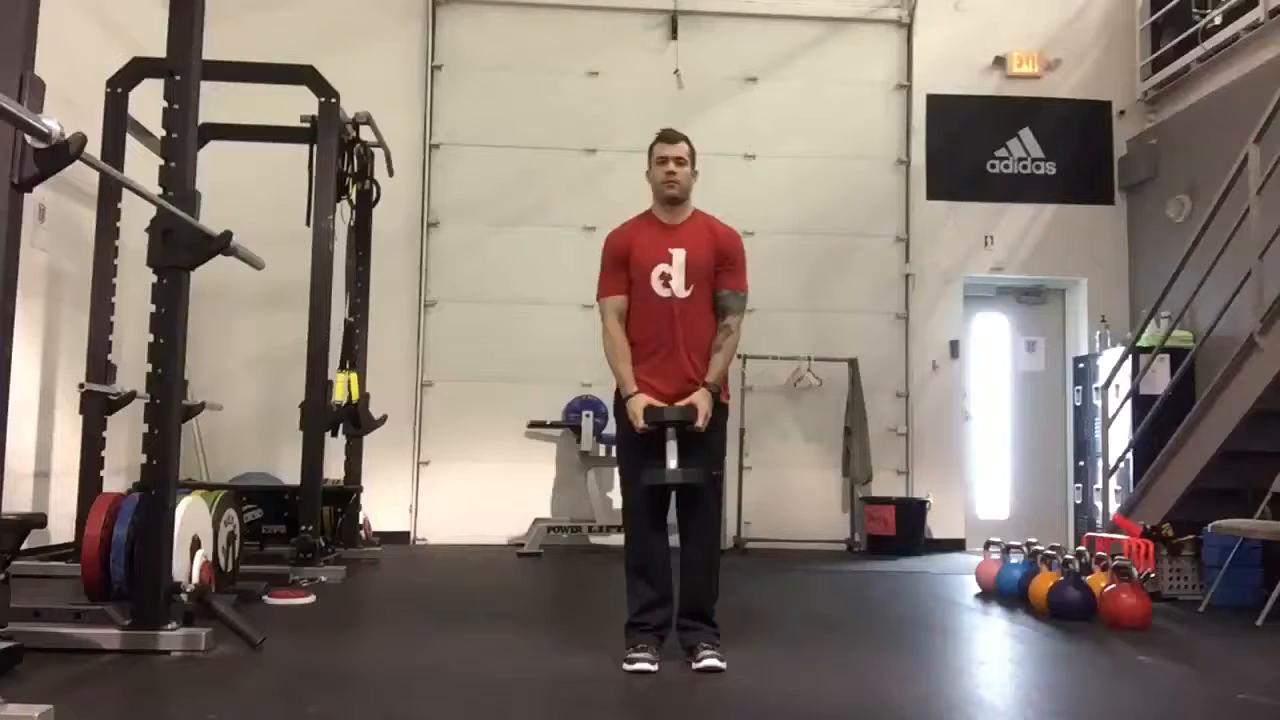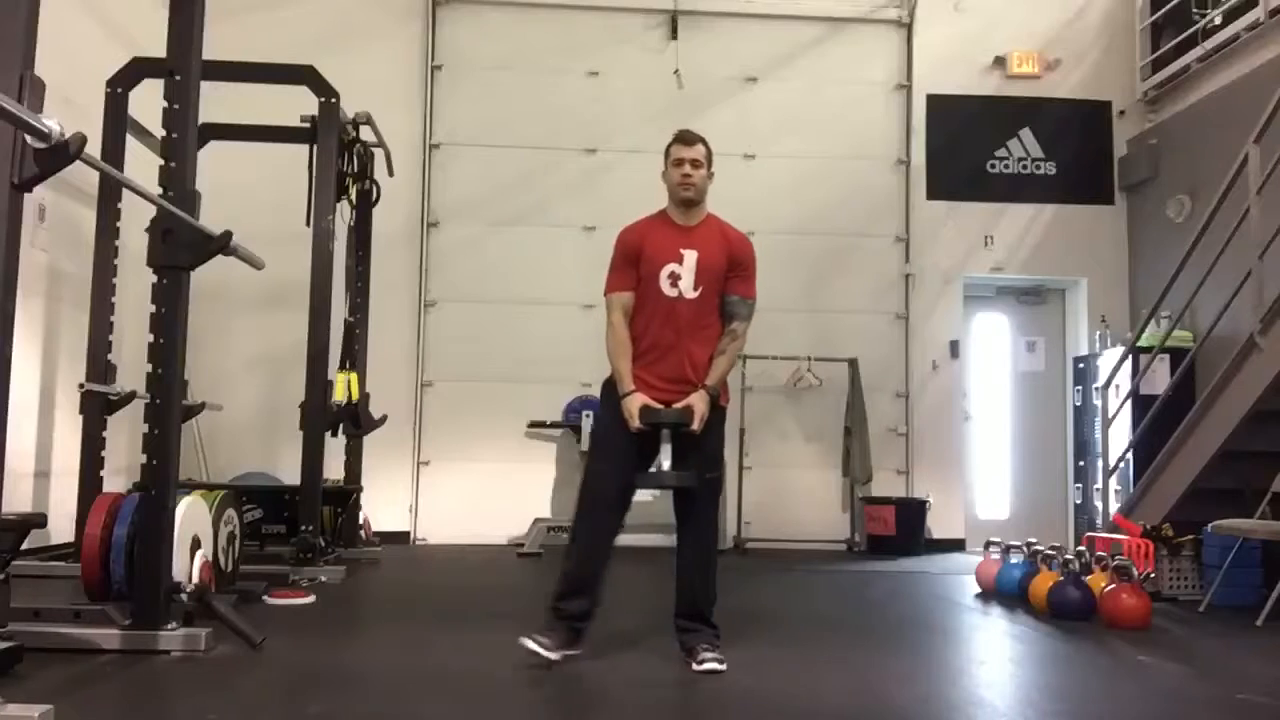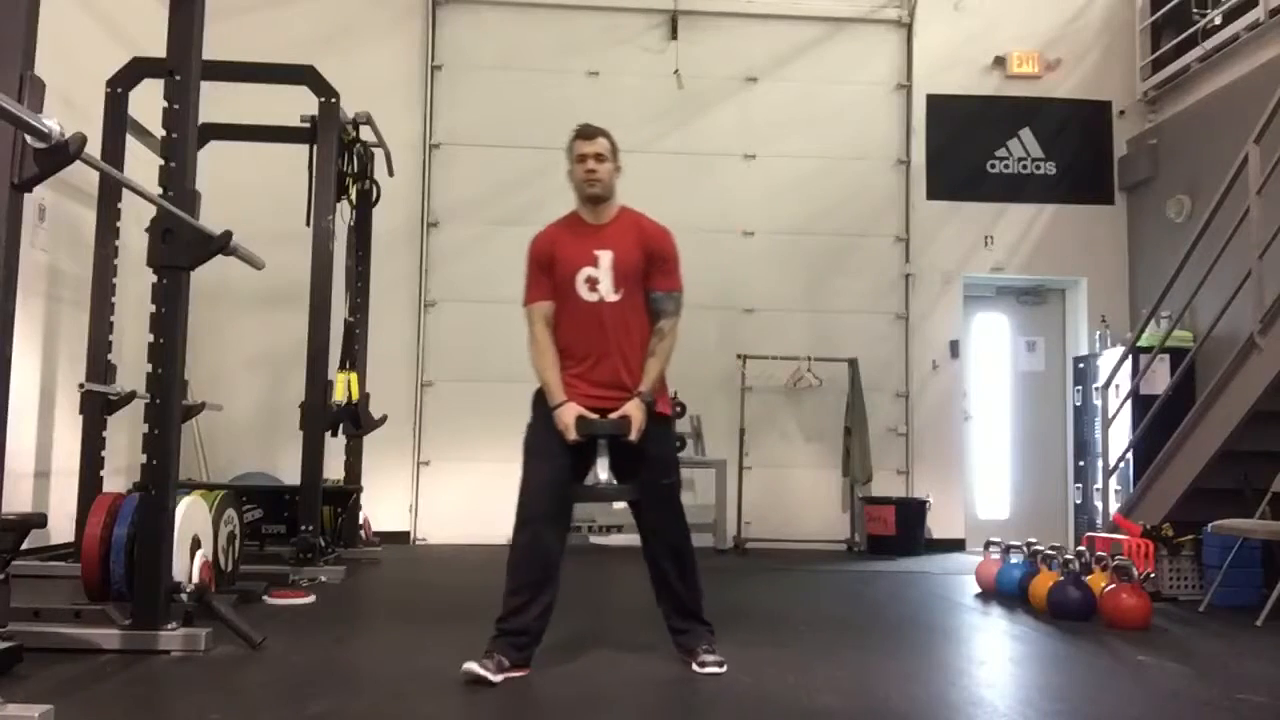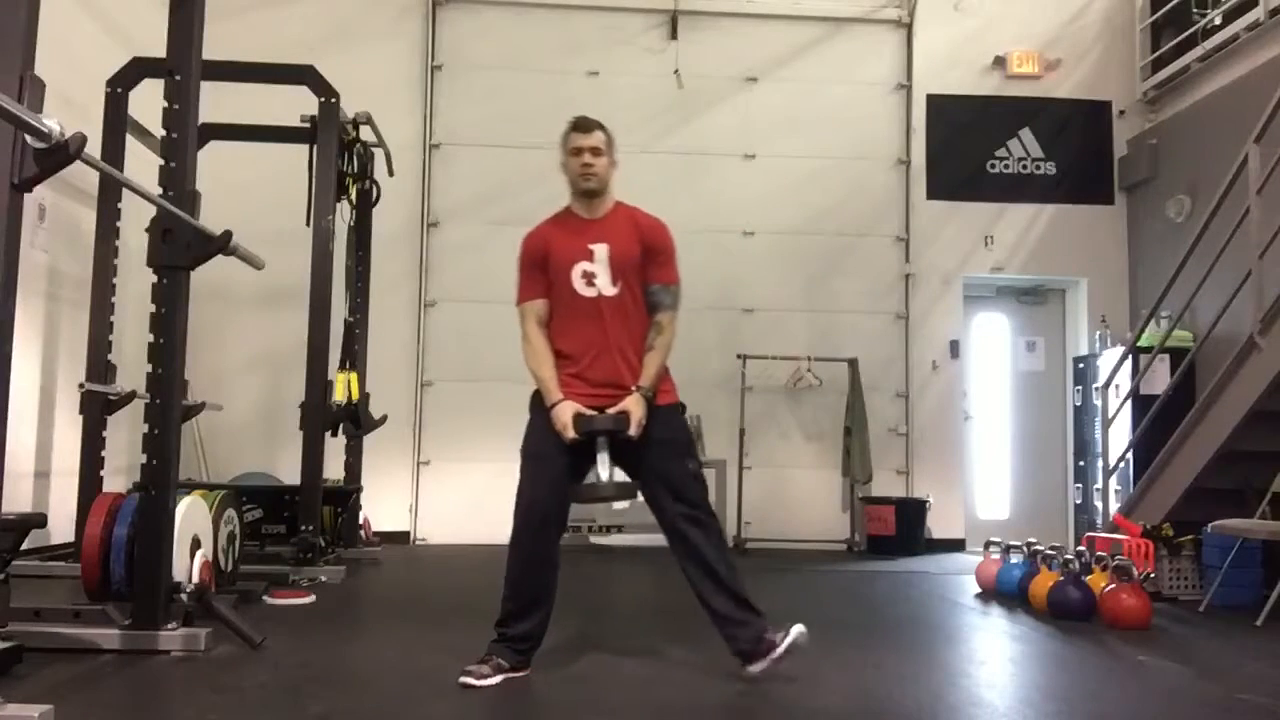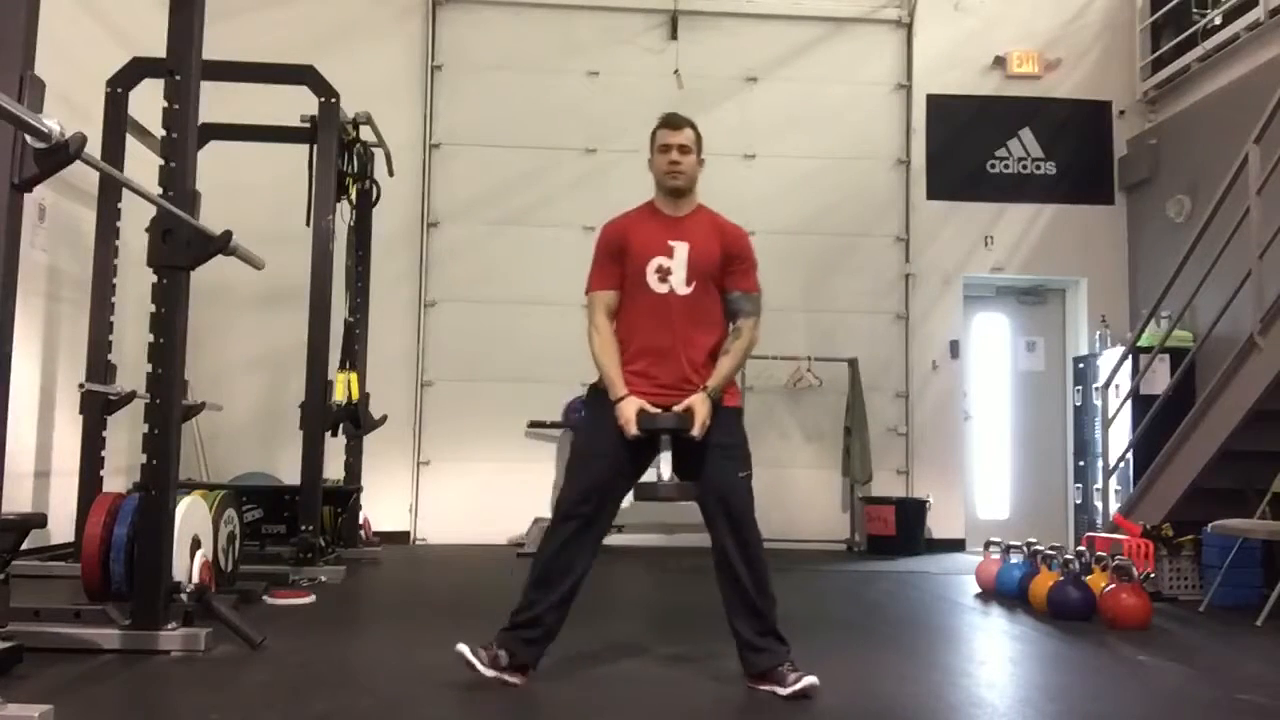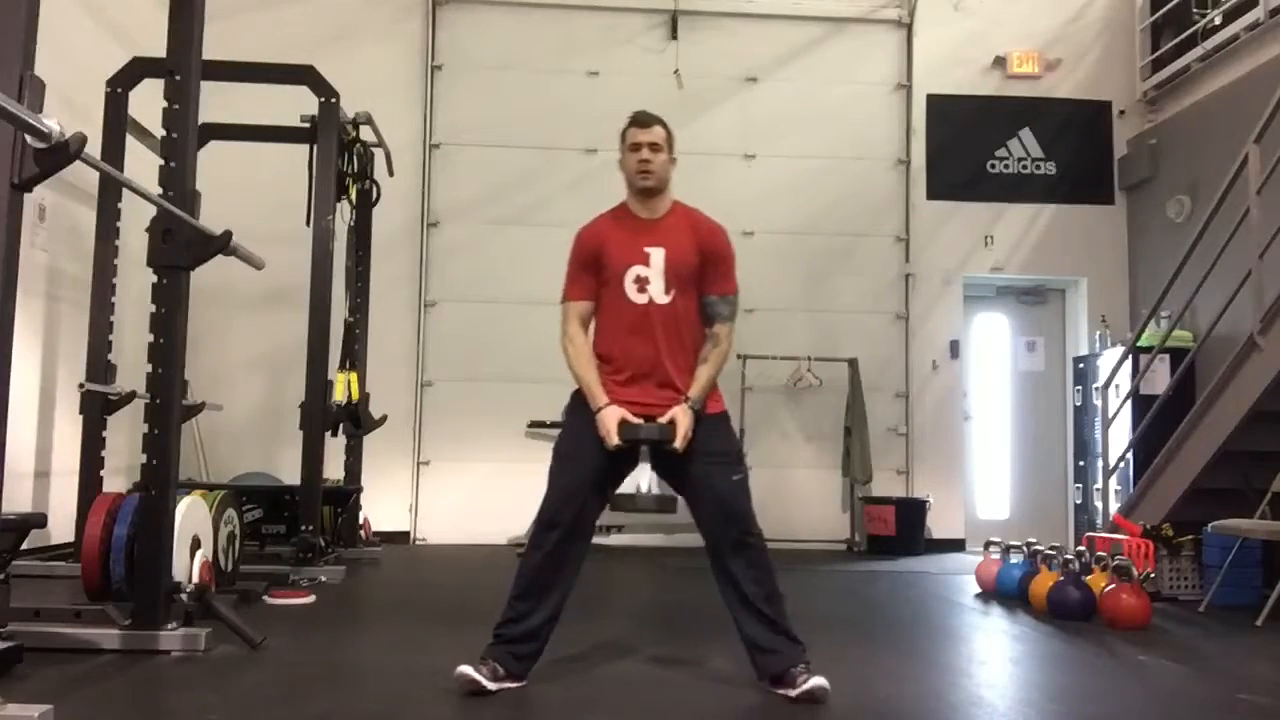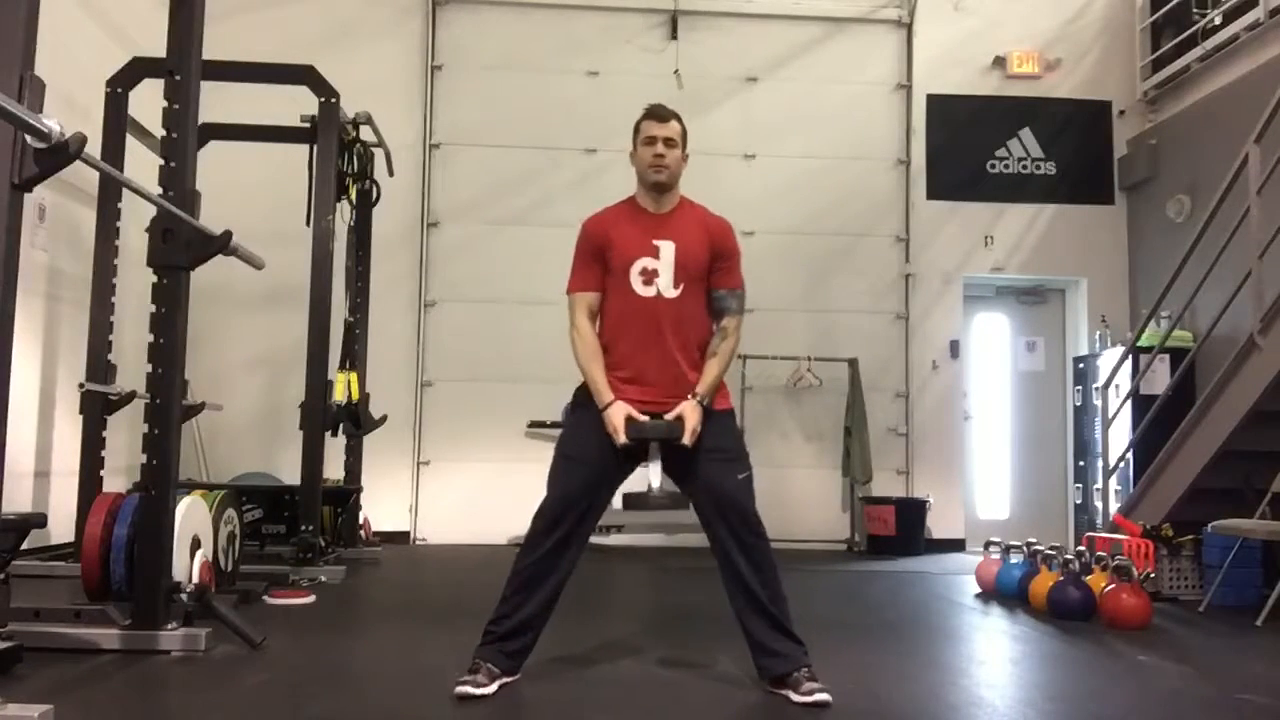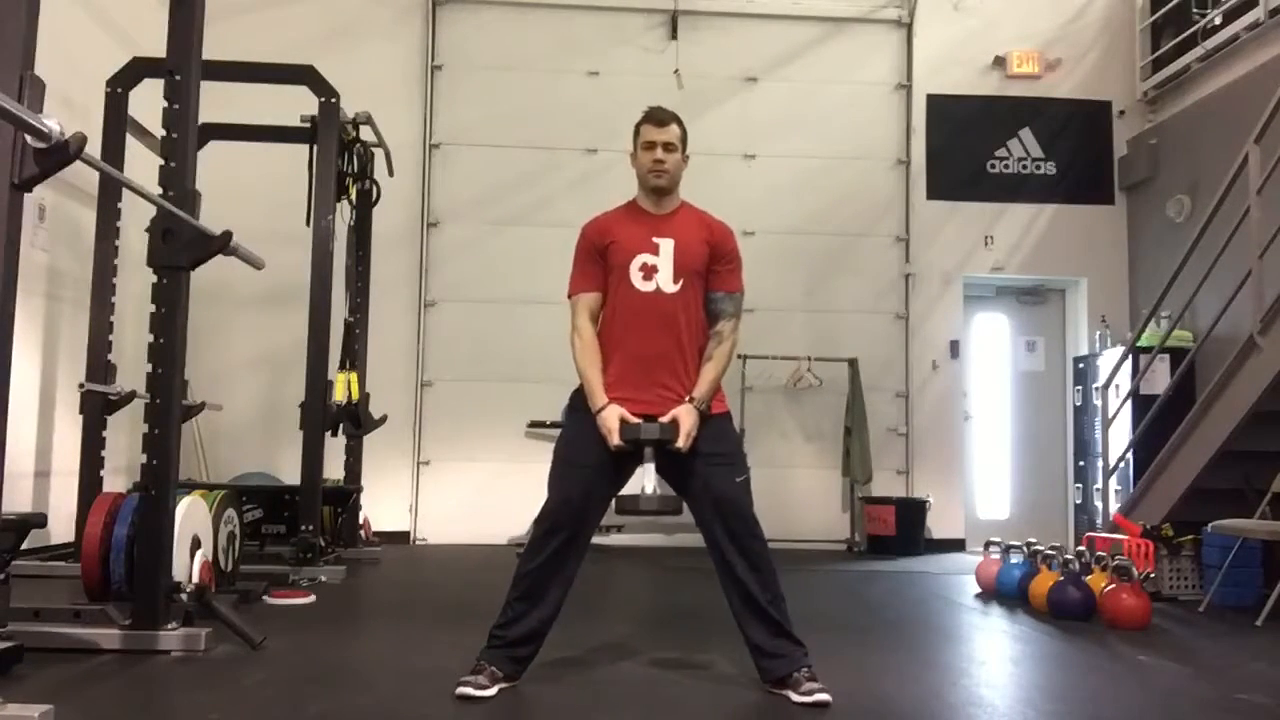
dt=0.5s
person 1, frame 1
left shoulder: (722, 240)
right shoulder: (622, 240)
left elbow: (731, 322)
right elbow: (612, 323)
left wrist: (708, 389)
right wrist: (631, 393)
left hip: (702, 399)
right hip: (640, 399)
left knee: (701, 517)
right knee: (643, 518)
left ankle: (700, 633)
right ankle: (644, 633)
person 1, frame 2
left shoulder: (736, 246)
right shoulder: (635, 238)
left elbow: (737, 327)
right elbow: (619, 317)
left wrist: (707, 392)
right wrist: (629, 390)
left hip: (700, 401)
right hip: (632, 394)
left knee: (699, 519)
right knee: (598, 507)
left ankle: (698, 634)
right ankle: (566, 626)
person 1, frame 3
left shoulder: (653, 237)
right shoulder: (547, 244)
left elbow: (665, 326)
right elbow: (540, 329)
left wrist: (642, 398)
right wrist: (560, 402)
left hip: (641, 405)
right hip: (564, 404)
left knee: (664, 524)
right knee: (538, 521)
left ankle: (694, 636)
right ankle: (512, 647)
person 1, frame 4
left shoulder: (649, 231)
right shoulder: (540, 241)
left elbow: (664, 321)
right elbow: (534, 328)
left wrist: (642, 394)
right wrist: (556, 400)
left hip: (646, 400)
right hip: (564, 405)
left knee: (690, 515)
right knee: (535, 522)
left ankle: (749, 636)
right ankle: (512, 649)
person 1, frame 5
left shoulder: (730, 238)
right shoulder: (620, 232)
left elbow: (745, 326)
right elbow: (601, 319)
left wrist: (708, 393)
right wrist: (621, 395)
left hip: (708, 403)
right hip: (624, 399)
left knee: (737, 525)
right knee: (577, 516)
left ankle: (767, 660)
right ankle: (516, 650)
person 1, frame 6
left shoulder: (707, 235)
right shoulder: (594, 237)
left elbow: (721, 329)
right elbow: (573, 329)
left wrist: (691, 405)
right wrist: (601, 406)
left hip: (693, 408)
right hip: (606, 408)
left knee: (735, 529)
right knee: (559, 526)
left ankle: (783, 664)
right ankle: (508, 658)
person 1, frame 7
left shoulder: (715, 231)
right shoulder: (600, 228)
left elbow: (729, 324)
right elbow: (582, 322)
left wrist: (700, 400)
right wrist: (607, 402)
left hip: (698, 407)
right hip: (610, 404)
left knee: (740, 529)
right knee: (557, 524)
left ankle: (786, 666)
right ankle: (497, 656)
person 1, frame 8
left shoulder: (714, 235)
right shoulder: (600, 231)
left elbow: (725, 327)
right elbow: (583, 323)
left wrist: (697, 404)
right wrist: (601, 405)
left hip: (696, 412)
right hip: (607, 408)
left knee: (737, 532)
right knee: (559, 528)
left ankle: (786, 666)
right ankle: (501, 659)
